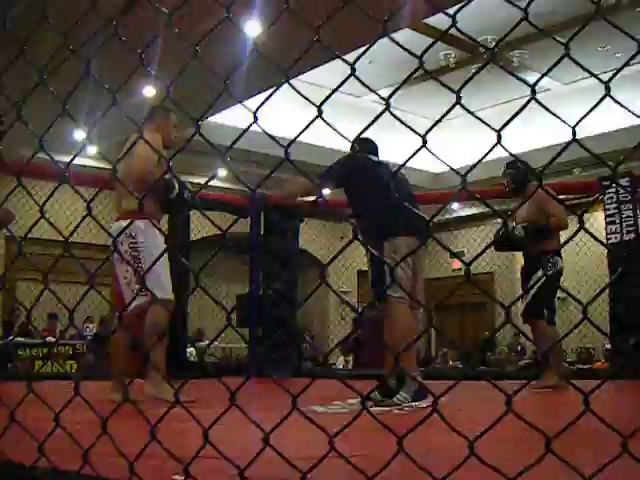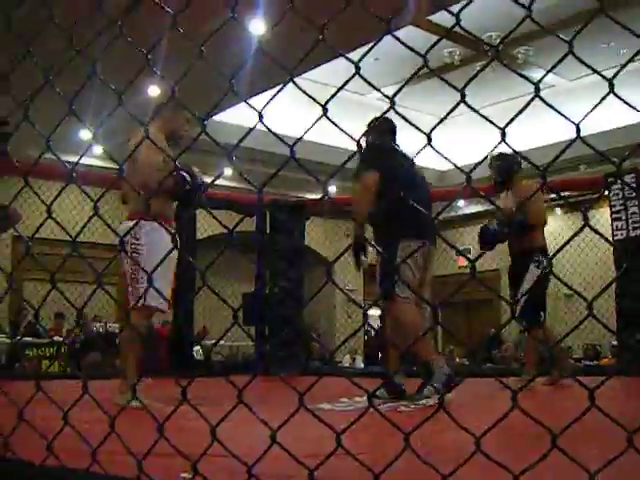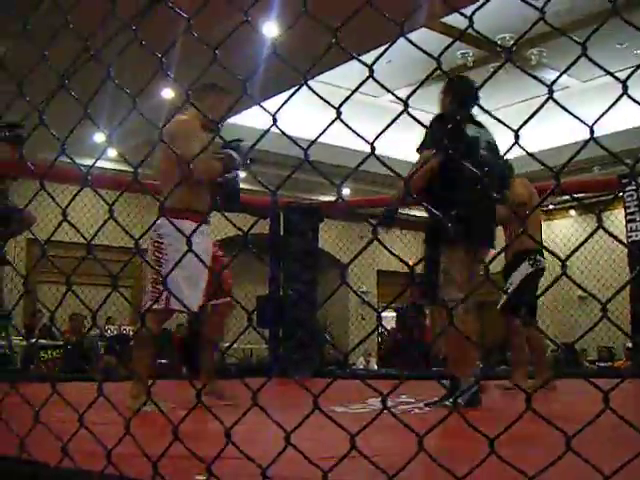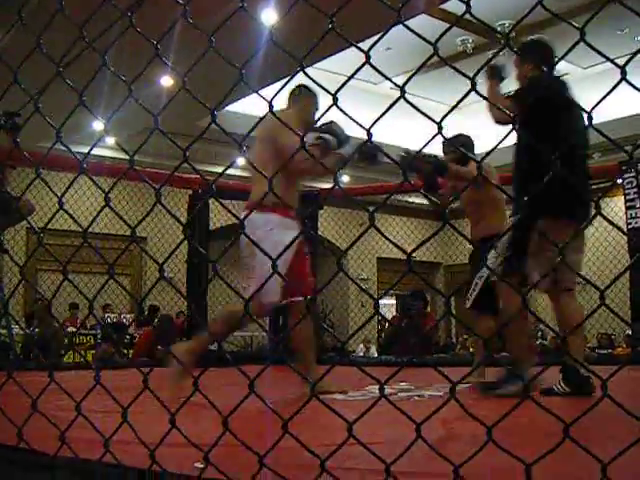
dt=0.5s
person 1, frame 1
left shoulder: (353, 163)
right shoulder: (390, 171)
left elbow: (311, 187)
left wrist: (279, 193)
left hip: (390, 234)
right hip: (413, 232)
left knee: (395, 302)
right knee: (407, 305)
left ankle: (411, 382)
right ankle: (392, 381)
person 1, frame 2
left shoulder: (373, 151)
right shoulder: (404, 160)
left elbow: (368, 186)
left wrist: (358, 234)
right wrist: (375, 236)
left hip: (401, 235)
right hip: (421, 233)
left knee: (398, 300)
right knee: (400, 301)
left ankle: (437, 369)
right ankle: (393, 381)
person 1, frame 3
left shoulder: (445, 122)
right shoulder: (485, 133)
left elbow: (427, 167)
right elbow: (500, 183)
left wrist: (398, 199)
left hip: (453, 225)
right hip: (481, 229)
left knee: (452, 303)
right knee: (462, 302)
left ankle: (464, 386)
right ankle: (466, 378)
person 1, frame 4
left shoulder: (542, 87)
right shoulder: (564, 96)
left elbow: (502, 115)
left wrist: (492, 82)
left hip: (545, 205)
right hip: (572, 203)
left knee: (512, 280)
right knee: (562, 287)
left ankle: (519, 370)
right ankle: (576, 372)
person 2, frame 1
left shoulder: (133, 148)
right shoulder: (150, 138)
right elbow: (145, 173)
left wrist: (166, 197)
right wrist: (172, 186)
left hip: (128, 229)
right hip: (139, 228)
left knee: (131, 311)
right knee: (160, 300)
left ankle: (120, 384)
right ankle: (155, 377)
person 2, frame 2
left shoulder: (147, 143)
right shoulder: (152, 137)
left elbow: (128, 193)
right elbow: (150, 179)
left wrist: (177, 188)
right wrist: (181, 181)
left hip: (147, 229)
right hip: (149, 228)
left knee: (138, 308)
right knee: (146, 306)
left ankle: (129, 382)
right ankle: (128, 388)
person 2, frame 3
left shoulder: (197, 134)
right shoulder: (185, 124)
right elbow: (204, 171)
left wrist: (221, 183)
right wrist: (229, 159)
left hip: (199, 228)
right hip: (179, 228)
left knee: (222, 302)
right knee: (161, 308)
left ankle: (208, 380)
right ankle: (137, 392)
person 2, frame 4
left shoulder: (289, 132)
right shoulder: (278, 121)
left elbow: (318, 165)
right elbow: (304, 164)
left wrist: (343, 149)
right wrist: (329, 143)
left hip: (286, 225)
right hip: (267, 222)
left knee: (299, 303)
right knee: (259, 302)
left ankle: (313, 377)
right ankle: (192, 349)
person 3, frame 1
left shoulder: (541, 193)
right shoulder: (522, 205)
left elbow: (562, 220)
left wrist: (532, 231)
right wrist: (511, 239)
left hip: (547, 261)
right hip: (533, 263)
left knee: (534, 313)
right knee: (545, 319)
left ankle: (551, 371)
right ankle: (557, 373)
person 3, frame 2
left shoulder: (528, 189)
right shoulder: (503, 197)
left elbow: (539, 219)
left wrist: (511, 225)
right wrist: (493, 234)
left hip: (534, 258)
right hip: (518, 260)
left knee: (529, 316)
right knee: (535, 317)
left ankle: (529, 374)
right ankle: (560, 364)
person 3, frame 3
left shoulder: (520, 185)
right shoulder: (504, 201)
left elbow: (519, 199)
left hip: (528, 259)
right hip: (516, 260)
left knee: (507, 311)
right knee: (525, 321)
left ankle: (520, 373)
right ankle: (544, 374)
person 3, frame 4
left shoulder: (480, 168)
right shoulder: (461, 181)
left elbow: (459, 173)
left wrist: (422, 164)
right wrist: (427, 175)
left hip: (495, 244)
right hip: (484, 245)
left knee: (477, 306)
right knee: (484, 307)
left ankle: (479, 368)
